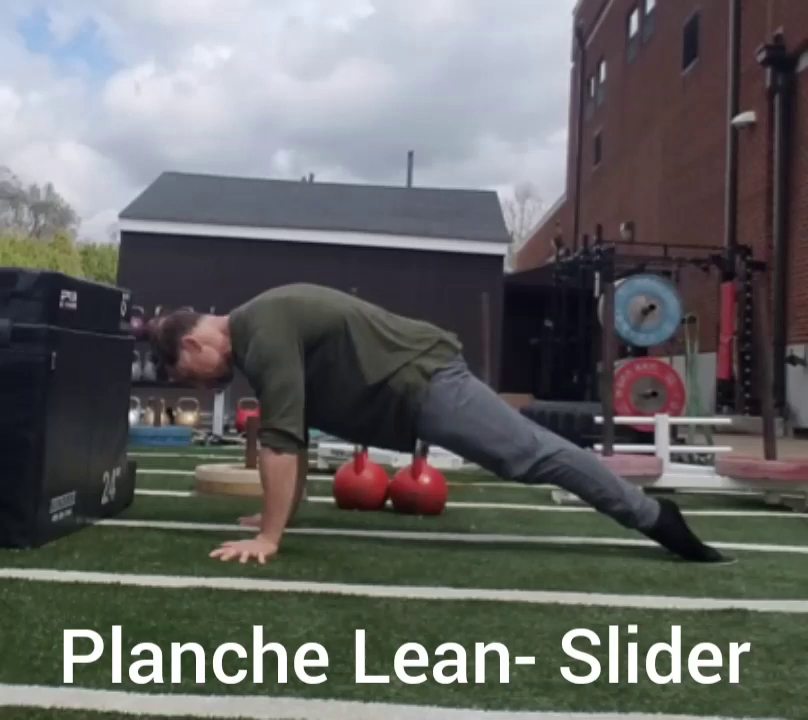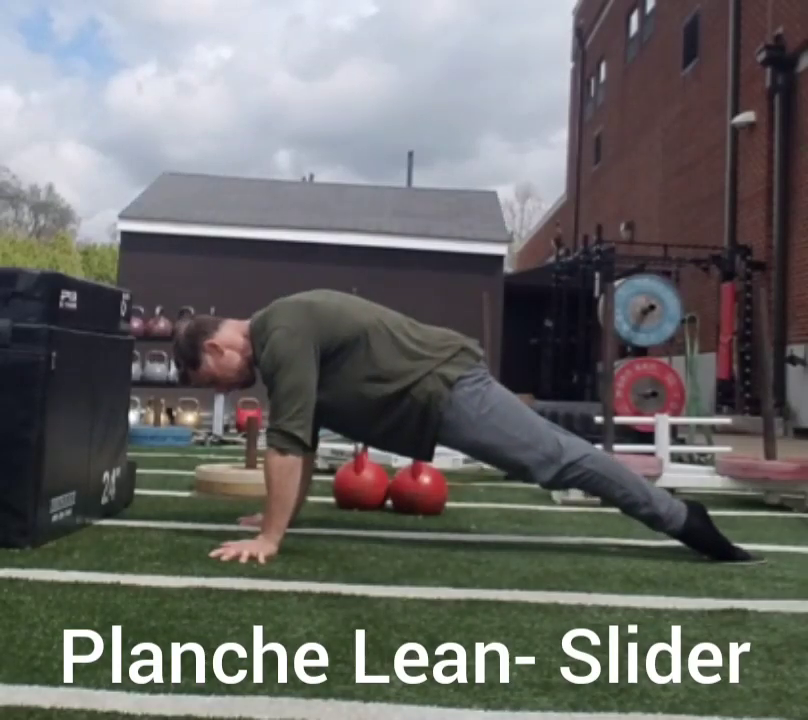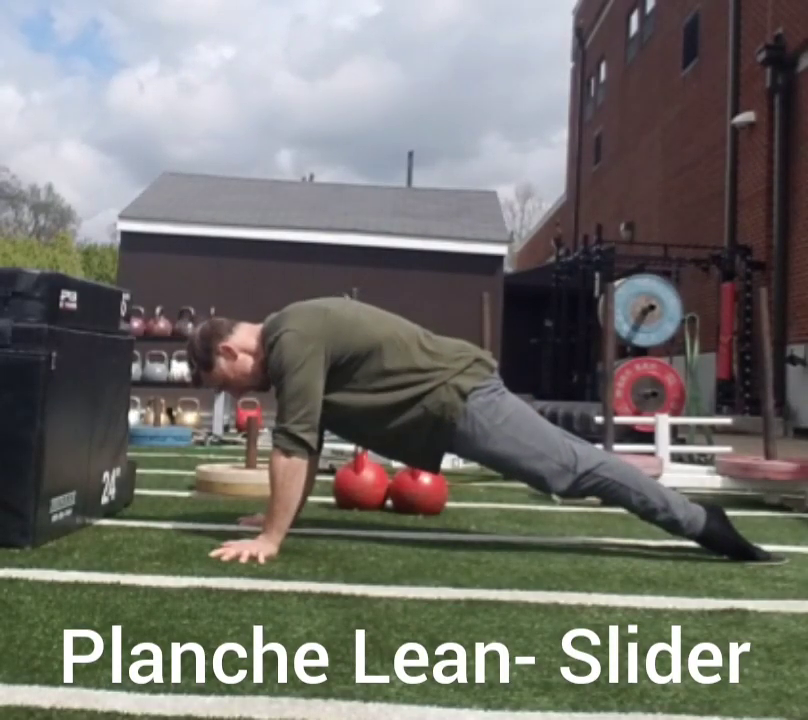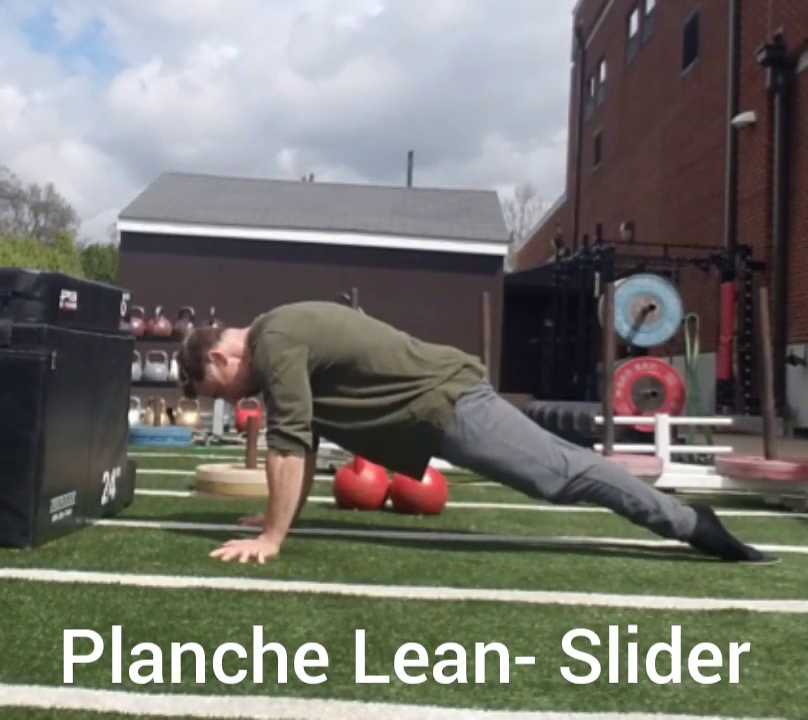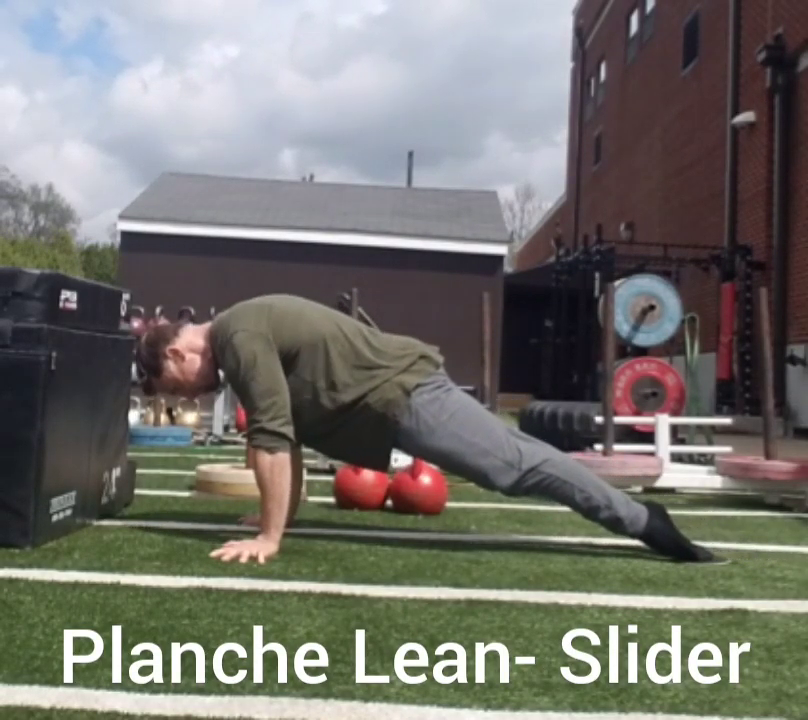
dt=1s
person 1, frame 1
left shoulder: (263, 335)
right shoulder: (261, 328)
left elbow: (279, 440)
right elbow: (293, 434)
left wrist: (266, 538)
right wrist: (277, 514)
left hip: (423, 382)
right hip: (418, 380)
left knee: (536, 457)
right knee: (535, 454)
left ankle: (655, 519)
right ankle: (652, 518)
person 1, frame 2
left shoulder: (281, 338)
right shoulder: (281, 333)
left elbow: (286, 443)
right elbow: (305, 438)
left wrist: (268, 537)
right wrist: (281, 514)
left hip: (445, 389)
right hip: (439, 387)
left knee: (560, 461)
right knee: (561, 458)
left ankle: (682, 521)
right ankle: (681, 522)
person 1, frame 3
left shoulder: (291, 342)
right shoulder: (289, 337)
left elbow: (293, 444)
right elbow: (307, 443)
left wrist: (269, 538)
right wrist: (281, 512)
left hip: (457, 398)
right hip: (452, 394)
left knee: (573, 469)
right knee: (574, 464)
left ankle: (701, 525)
right ankle: (699, 523)
person 1, frame 4
left shoulder: (273, 346)
right shoulder: (282, 335)
left elbow: (288, 444)
right elbow: (303, 441)
left wrist: (270, 538)
right wrist: (282, 513)
left hip: (445, 404)
right hip: (445, 394)
left knee: (561, 474)
right knee: (562, 466)
left ankle: (691, 525)
right ankle: (690, 524)
person 1, frame 5
left shoulder: (238, 340)
right shoulder: (244, 330)
left elbow: (271, 439)
right elbow: (289, 429)
left wrist: (269, 537)
right wrist: (279, 510)
left hip: (402, 395)
right hip: (403, 386)
left knee: (518, 465)
right knee: (517, 458)
left ankle: (643, 522)
right ankle: (642, 521)
